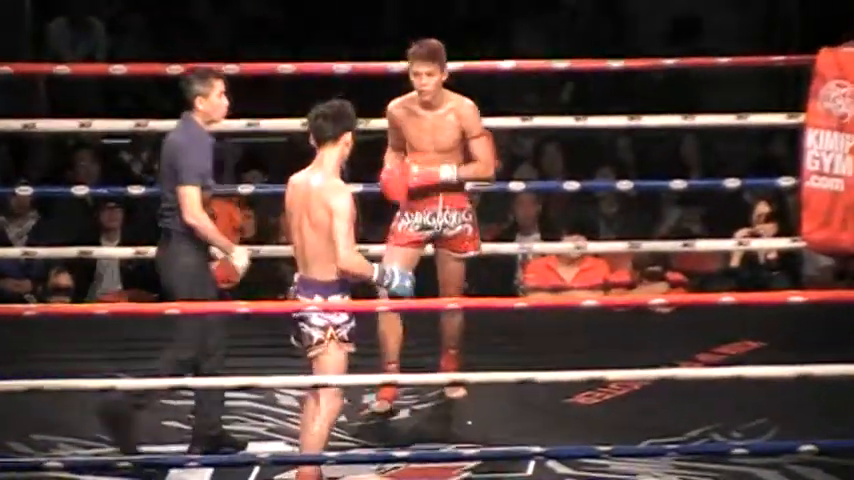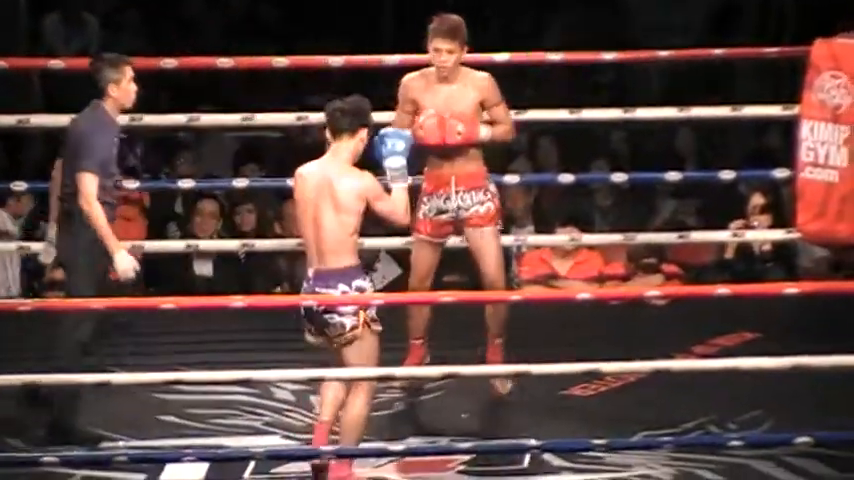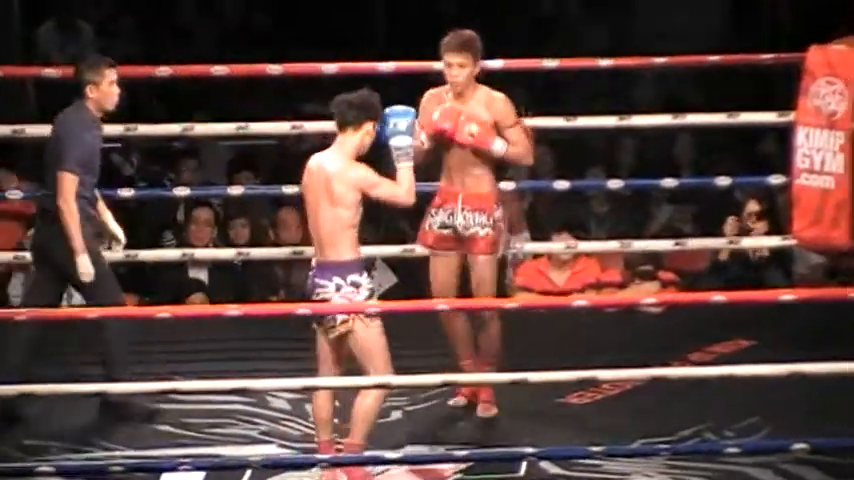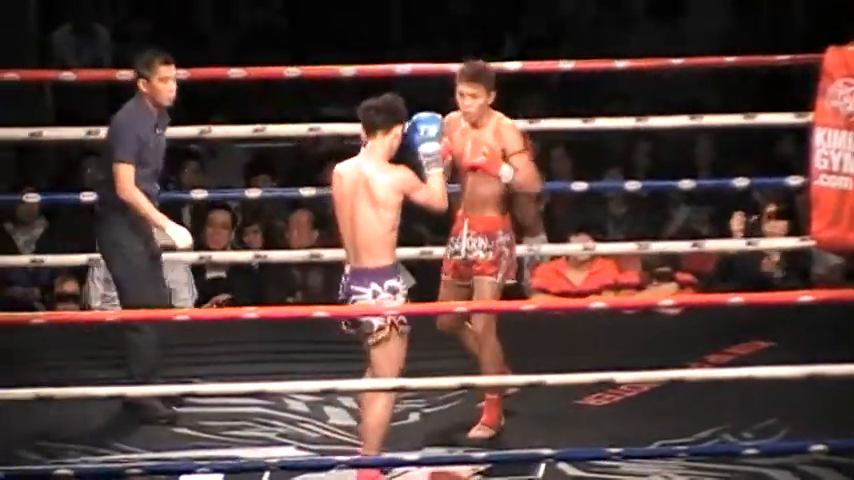
dt=0.5s
person 1, frame 1
left shoulder: (295, 183)
right shoulder: (337, 191)
right elbow: (346, 259)
right wrist: (384, 274)
left hip: (303, 291)
right hip: (328, 298)
left knee: (315, 394)
right knee: (329, 403)
person 1, frame 2
left shoulder: (303, 174)
right shoulder: (360, 180)
right elbow: (402, 216)
right wrist: (397, 167)
left hip: (315, 282)
right hip: (348, 286)
left knee: (340, 371)
right knee: (362, 385)
left ankle: (322, 439)
person 1, frame 3
left shoulder: (314, 163)
right shoulder: (355, 173)
right elbow: (406, 197)
right wrist: (403, 150)
left hip: (321, 275)
right hip: (347, 279)
left knee: (328, 376)
right knee: (379, 377)
person 1, frame 4
left shoulder: (340, 172)
right shoulder: (396, 176)
right elbow: (439, 202)
left wrist: (367, 150)
right wrist: (431, 155)
left hip: (352, 280)
right hip: (382, 284)
left knee: (376, 368)
right knee: (385, 385)
person 2, frame 1
left shoulder: (188, 136)
right shoulder: (192, 142)
right elbow: (192, 214)
left wrist: (219, 246)
right wrist: (231, 250)
left hip: (187, 251)
right hip: (184, 253)
left knee: (210, 342)
right knee: (188, 346)
left ankle: (209, 434)
right ankle: (121, 411)
person 2, frame 2
left shoulder: (90, 120)
right shoulder: (99, 130)
left elbow: (60, 171)
right elbow: (88, 199)
left wrist: (58, 223)
right wrist: (117, 251)
left hip: (72, 230)
right hip: (84, 235)
left knee: (73, 323)
right knee: (77, 327)
right ankle: (62, 421)
person 2, frame 3
left shoulder: (77, 121)
right shoulder: (79, 130)
right elbow: (65, 198)
left wrist: (108, 218)
right wrist: (81, 253)
left hip: (50, 230)
right hip: (68, 231)
right knee: (112, 311)
right ankle: (116, 399)
person 2, frame 4
left shoulder: (160, 118)
right shoulder: (126, 122)
right elbow: (124, 188)
right wrist: (167, 225)
left hip: (144, 223)
right hip: (120, 225)
left knee: (156, 305)
right knee: (143, 310)
left ankle: (145, 387)
right ankle: (140, 395)
person 3, frame 1
left shoulder: (464, 110)
right shoulder: (397, 110)
left elbow: (487, 167)
left wrist: (440, 173)
right wrist: (391, 174)
left hip: (453, 210)
right hip: (412, 209)
left knee: (452, 300)
left ankle: (449, 370)
right ankle: (388, 386)
person 3, frame 2
left shoulder: (481, 82)
right shoulder: (412, 83)
left elbow: (507, 128)
right elbow: (398, 132)
left wrist: (474, 133)
right wrist: (418, 134)
left hip: (474, 188)
right hip: (434, 188)
left knee: (494, 282)
right knee: (419, 283)
left ankle: (495, 356)
right ankle: (416, 357)
person 3, frame 3
left shoulder: (496, 103)
right shoulder: (433, 99)
left elbow: (526, 156)
right elbow: (416, 152)
left wrist: (487, 141)
right wrist: (429, 135)
left hip: (482, 206)
right hip: (444, 203)
left knee: (485, 306)
right knee: (443, 300)
left ankle: (487, 385)
right ankle: (469, 379)
person 3, frame 4
left shoulder: (507, 130)
right shoulder: (453, 123)
left elbow: (533, 187)
left wrist: (499, 168)
right wrist: (444, 162)
left hip: (493, 230)
right hip: (462, 226)
left knee: (481, 325)
right knee: (450, 322)
left ankle: (492, 413)
right ankle: (497, 377)
